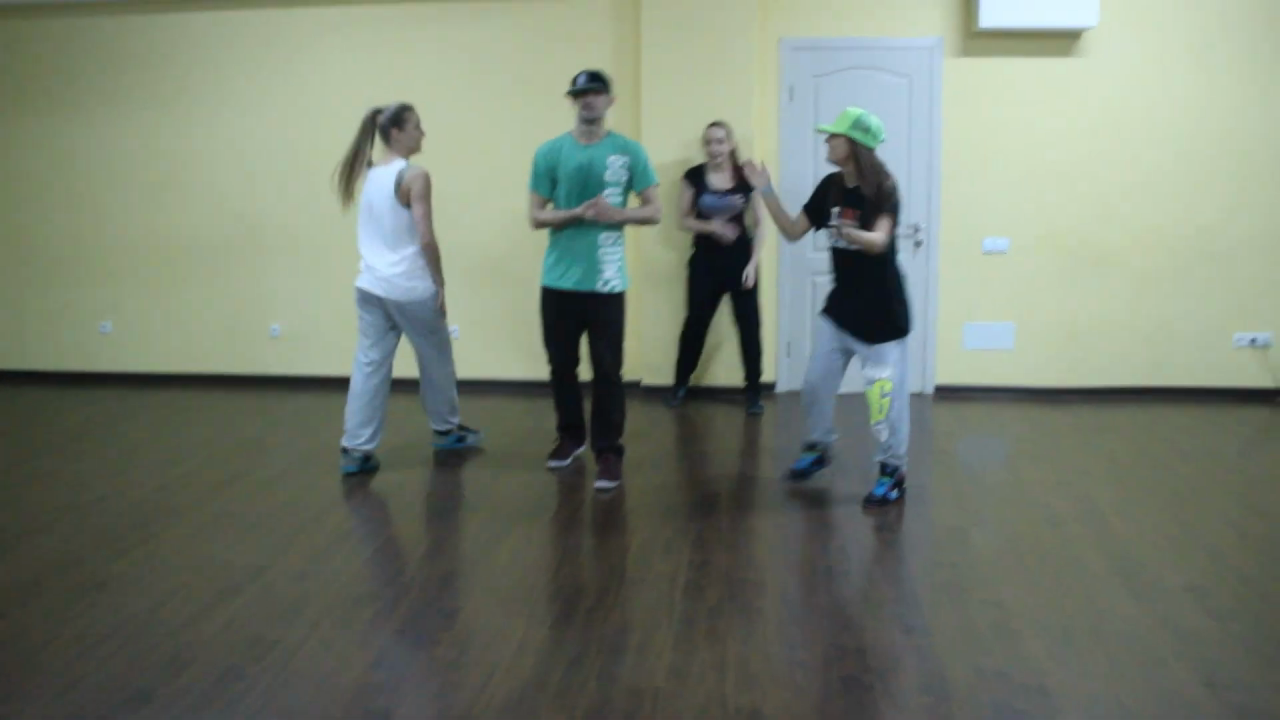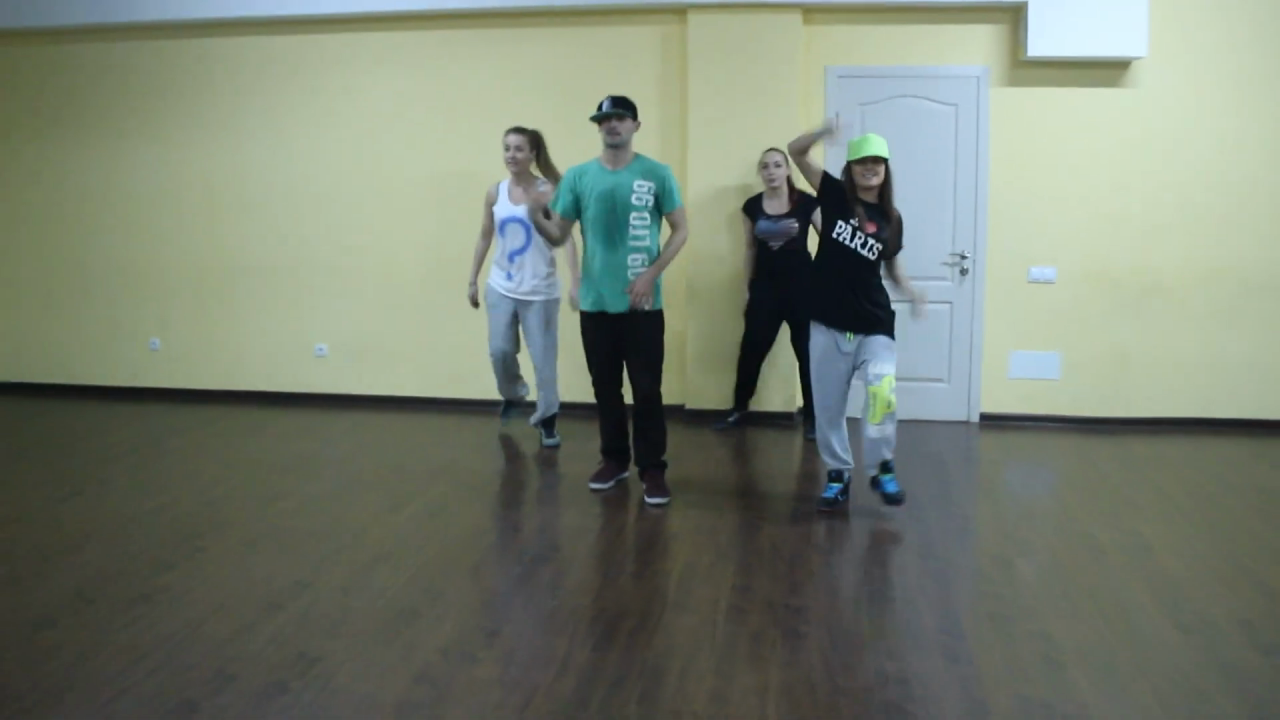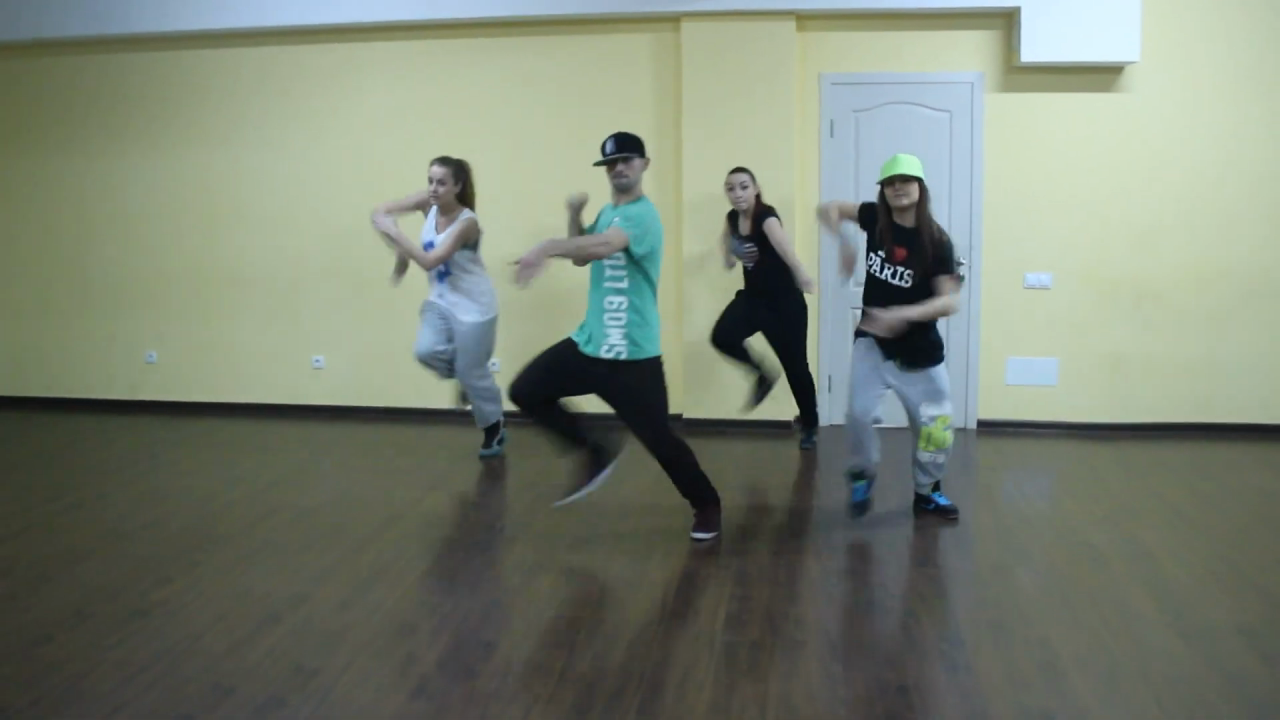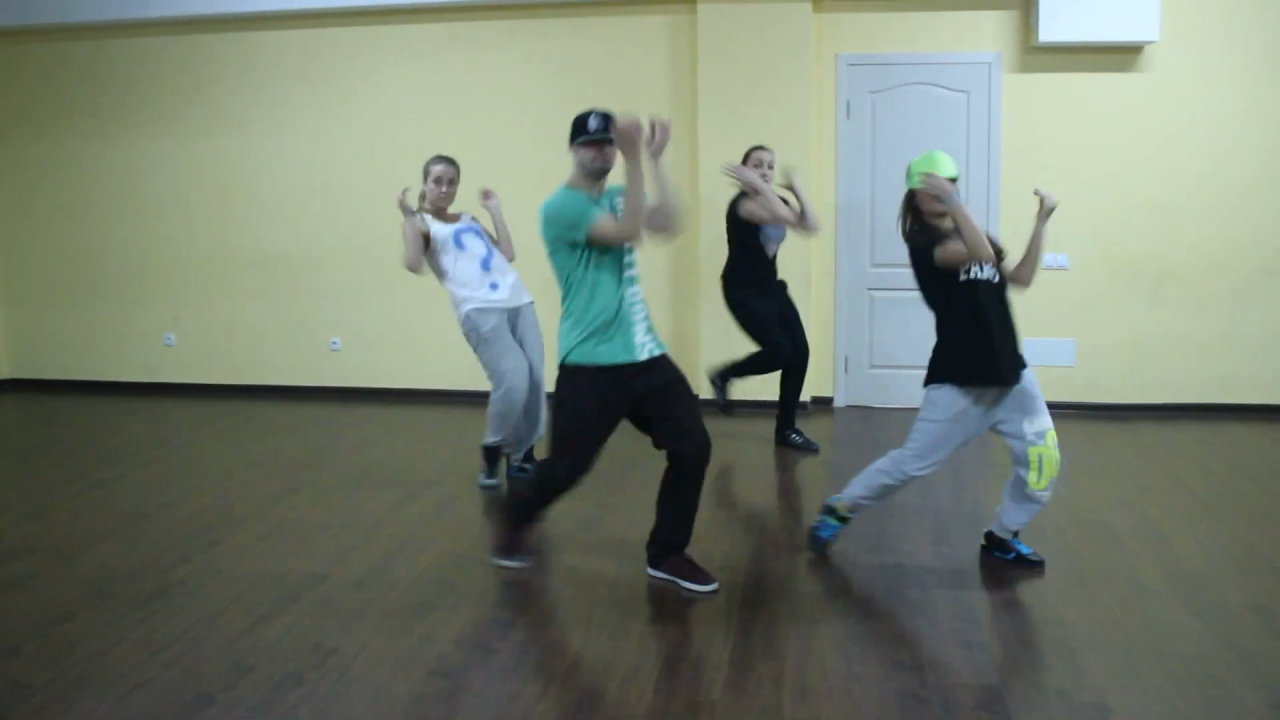
dt=1s
person 1, frame 1
left shoulder: (629, 152)
right shoulder: (549, 152)
left elbow: (654, 211)
right elbow: (536, 215)
left wrist: (616, 214)
right wrist: (580, 212)
left hip: (606, 282)
right hip: (559, 280)
left knee: (606, 369)
right knee: (561, 366)
left ankle: (608, 452)
right ankle: (570, 436)
person 1, frame 2
left shoulder: (657, 175)
right shoulder: (578, 177)
left elbow: (680, 232)
right elbow: (558, 234)
left wrist: (652, 275)
right wrist: (540, 214)
left hip: (642, 302)
right hip: (595, 302)
left knee: (647, 389)
right knee: (606, 387)
left ankle: (652, 469)
right ankle: (615, 459)
person 1, frame 3
left shoulder: (642, 215)
right shoulder: (609, 212)
left elbow: (598, 246)
right elbow: (582, 257)
left wrist: (542, 249)
right wrist: (574, 216)
left hip: (631, 352)
right hip: (588, 342)
left knee: (658, 438)
right knee: (529, 392)
left ankle: (706, 505)
right ankle: (595, 453)
person 1, frame 4
left shoulder: (620, 198)
right shoulder: (560, 208)
left elbow: (669, 224)
right elbow: (630, 233)
left wrist: (652, 160)
right wrist: (637, 164)
left hip: (644, 357)
right hip: (590, 364)
left knee: (693, 447)
right knee: (566, 467)
left ankle: (667, 552)
right ankle: (516, 520)
person 2, frame 1
left shoulder: (882, 188)
right shoulder: (830, 185)
left elbow: (880, 240)
right elbow: (796, 231)
left wrist: (858, 233)
right wrist: (766, 191)
left hip: (880, 309)
right hip: (841, 303)
left knee: (884, 389)
right knee: (817, 381)
left ankle: (893, 474)
right ankle: (818, 446)
person 2, frame 2
left shoulder: (890, 219)
right shoulder: (835, 192)
left elbow: (890, 268)
right elbow: (794, 152)
left wrist: (908, 289)
right wrist: (820, 133)
left hip: (872, 327)
right hip: (828, 325)
left knee: (884, 396)
right knee: (828, 406)
left ankle: (882, 468)
right ankle: (837, 473)
person 2, frame 3
left shoulder: (936, 241)
right shoulder: (877, 217)
left elbow: (948, 301)
right elbow: (828, 209)
left wrist: (902, 314)
right wrist: (843, 239)
left hip: (918, 347)
right hip: (873, 340)
left knee: (935, 427)
right knee: (860, 412)
left ankle: (926, 490)
right ankle: (861, 473)
person 2, frame 4
left shoulder: (965, 232)
right shoulder: (923, 243)
left elbow: (1019, 280)
right elbow: (977, 252)
left wrist: (1041, 223)
right wrist: (952, 204)
left hip: (1008, 372)
right hip: (956, 378)
left knee: (1043, 463)
right knee: (912, 461)
left ankle: (1002, 536)
right ankle: (839, 509)
person 3, frame 1
left shoulder: (367, 177)
right shoulder: (415, 176)
right elbow: (426, 239)
right wrist: (439, 283)
left hip: (370, 286)
right hip: (410, 289)
left knee: (370, 365)
right knee: (436, 358)
left ankle: (355, 449)
right ankle: (447, 428)
person 3, frame 2
left shoulder: (547, 190)
right shoulder: (495, 192)
left elbow: (565, 238)
right elbow: (485, 238)
left wrist: (574, 281)
right wrist: (473, 280)
left hip: (540, 289)
right hip: (500, 287)
left knee: (543, 355)
right knee: (500, 351)
left ankle: (546, 417)
right ankle: (512, 396)
person 3, frame 3
left shoulder: (466, 223)
right shoulder: (429, 203)
left elbow: (428, 260)
right elbow: (379, 213)
left wrist: (397, 236)
right wrist: (400, 251)
left hip: (474, 308)
right hip: (440, 301)
left knee: (472, 377)
right knee: (426, 351)
left ankle: (494, 427)
right ankle: (462, 374)
person 3, frame 4
left shoulder: (471, 220)
right shoulder: (423, 225)
left elbow: (508, 256)
right elbow: (414, 265)
left wrist: (495, 212)
right wrist: (412, 218)
left hip: (517, 302)
right hip: (479, 310)
left knee: (533, 380)
right knee: (512, 383)
left ankle: (520, 455)
right ankle: (492, 454)
person 4, frame 1
left shoulder: (747, 179)
right shoulder: (693, 177)
left elbow: (756, 225)
right elbow: (683, 220)
left wrist: (753, 263)
right wrist: (712, 226)
left hip: (740, 261)
right hip: (705, 261)
left knee: (749, 325)
right knee: (696, 323)
left ankle: (753, 391)
right ankle: (680, 384)
person 4, frame 2
left shoulder: (806, 202)
right shoulder: (752, 206)
right wrist: (747, 287)
left hip: (801, 285)
right hip: (765, 286)
left knee: (808, 352)
right knee: (751, 348)
left ankle: (812, 417)
right ankle: (738, 408)
person 4, frame 3
left shoulder: (767, 217)
right shoulder: (733, 217)
left elbow: (785, 246)
left wrist: (801, 275)
right wrist: (728, 254)
left hip: (784, 299)
right hip: (752, 295)
left knee: (795, 365)
right knee: (723, 336)
left ankle: (809, 424)
right ankle: (763, 375)
person 4, frame 4
left shoulder: (773, 200)
right shoulder: (742, 205)
left elbow: (811, 227)
right elbow: (777, 217)
left wrist: (797, 193)
right wrist: (749, 177)
left hip: (771, 287)
right hip: (744, 291)
left knee: (799, 352)
right knee: (780, 353)
left ankle: (786, 428)
right ankle: (723, 376)
